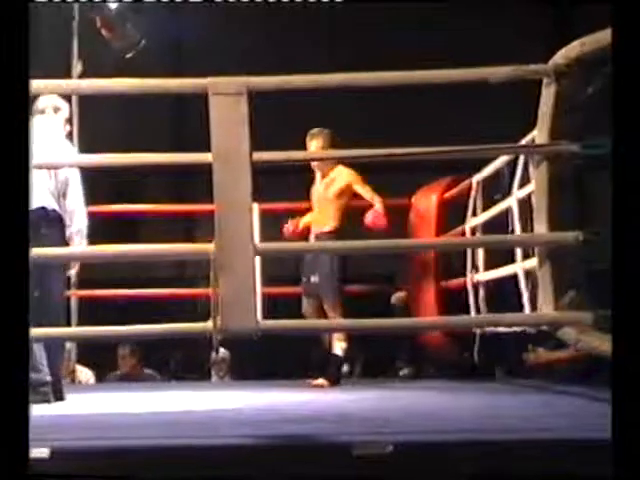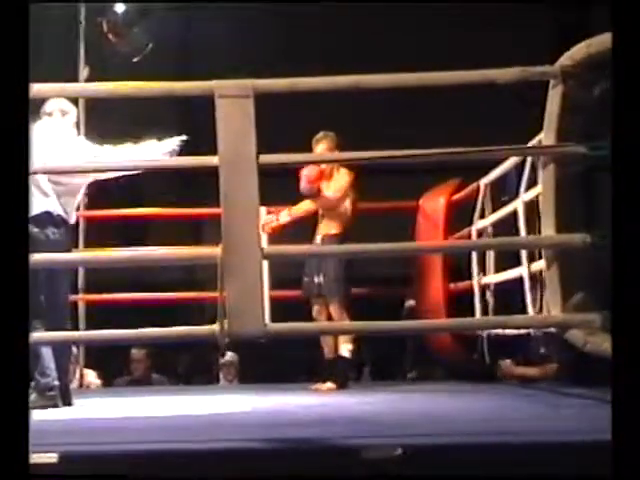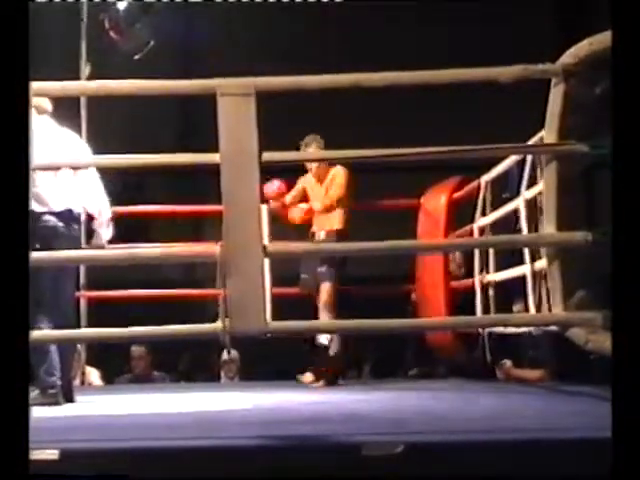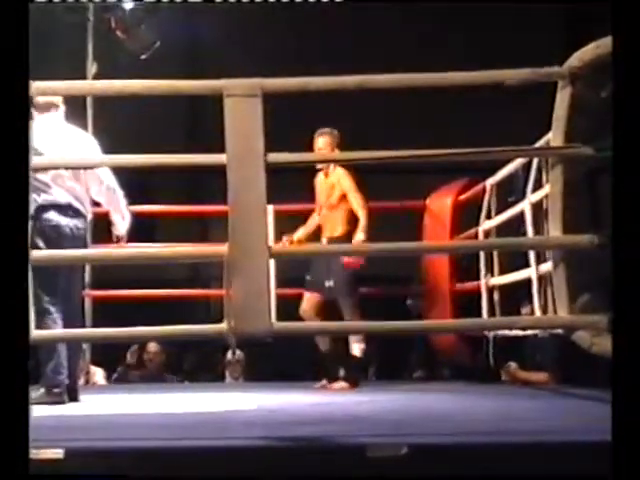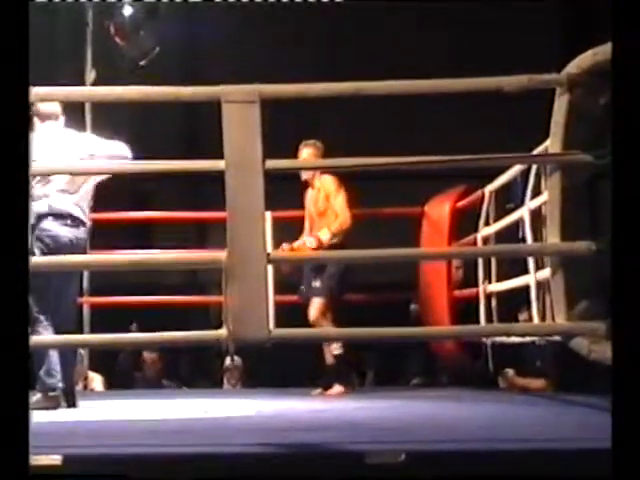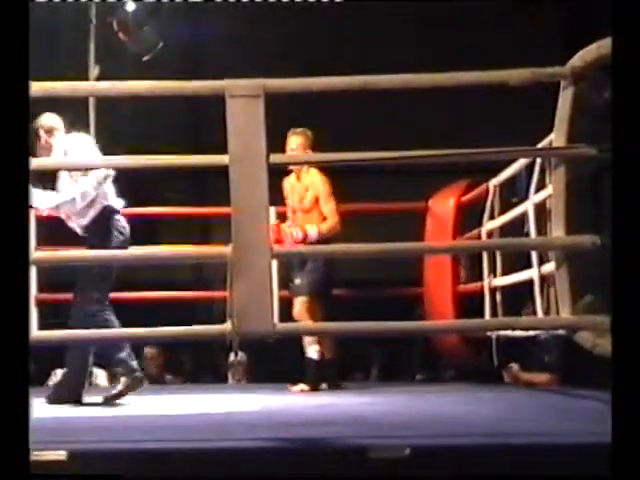
dt=0.7s
person 1, frame 1
right shoulder: (58, 144)
right elbow: (72, 198)
right wrist: (77, 240)
left hip: (38, 226)
right hip: (47, 226)
left knee: (34, 307)
right knee: (50, 308)
left ankle: (40, 382)
right ankle: (51, 382)
person 1, frame 2
left shoulder: (34, 141)
right shoulder: (65, 143)
right elbow: (113, 158)
right wrist: (160, 149)
left hip: (35, 228)
right hip: (51, 229)
left knee: (37, 311)
right knee: (56, 311)
left ankle: (47, 386)
right ankle: (59, 387)
person 1, frame 3
left shoulder: (33, 135)
right shoulder: (72, 140)
right elbow: (93, 188)
right wrist: (102, 228)
left hip: (39, 223)
right hip: (70, 226)
left knee: (41, 308)
right knee: (63, 307)
left ankle: (49, 385)
right ankle: (64, 384)
person 1, frame 4
left shoulder: (33, 134)
right shoulder: (82, 138)
right elbow: (104, 182)
right wrist: (120, 219)
left hip: (46, 220)
right hip: (76, 223)
left knee: (49, 304)
right knee: (71, 305)
left ankle: (54, 383)
right ankle: (70, 382)
person 1, frame 5
left shoulder: (34, 141)
right shoulder: (81, 141)
right elbow: (122, 154)
right wrist: (92, 175)
left hip: (45, 229)
right hip: (76, 231)
left knee: (40, 313)
right knee: (65, 312)
left ankle: (49, 389)
right ankle: (66, 390)
person 1, frame 6
left shoulder: (76, 143)
right shoulder: (64, 159)
left elbow: (102, 173)
right elbow: (60, 199)
left wrist: (69, 201)
right wrist: (33, 195)
left hip: (105, 228)
right hip: (99, 231)
left knee: (93, 303)
right knee: (83, 308)
left ankle: (128, 369)
right ankle: (70, 386)
person 2, frame 1
left shoulder: (343, 175)
right shoulder: (316, 179)
left elbow: (369, 195)
left wrist: (377, 207)
right wrist: (299, 223)
left hip: (329, 243)
right hip: (312, 244)
left knee: (331, 308)
right knee: (308, 309)
left ankle: (333, 371)
right ankle: (334, 355)
person 2, frame 2
left shoulder: (345, 176)
right shoulder: (321, 177)
left elbow: (323, 201)
right elbow: (313, 201)
left wrist: (293, 207)
left hip: (335, 244)
right hip: (317, 245)
left knee: (337, 311)
right knee: (319, 313)
left ankle: (341, 375)
right ankle: (330, 371)
person 2, frame 3
left shoulder: (340, 173)
right shoulder: (306, 179)
left elbow: (335, 200)
right elbow: (286, 204)
left wrist: (316, 205)
right wrist: (277, 198)
left hip: (335, 240)
right hip: (315, 242)
left knee: (326, 298)
right knee: (323, 304)
left ankle: (320, 362)
right ankle: (332, 369)
person 2, frame 4
left shoulder: (344, 178)
right shoulder: (319, 179)
left elbow: (362, 212)
left wrist: (360, 237)
right wrist: (297, 236)
right hip: (323, 248)
left knee: (350, 312)
right knee: (307, 310)
left ankle: (352, 374)
right ankle: (332, 368)
person 2, frame 5
left shoulder: (330, 183)
right shoulder: (308, 193)
left elbow: (345, 219)
left wrist: (321, 238)
right wrist: (293, 247)
right hip: (314, 259)
left knee: (316, 315)
right knee: (323, 319)
left ankle: (343, 374)
right ankle: (332, 378)
person 2, frame 6
left shoulder: (318, 181)
right shoulder: (287, 183)
left elbow: (335, 223)
left wrist: (307, 233)
right wrist: (282, 231)
left hip: (316, 253)
right hip: (299, 254)
left knee: (300, 311)
right knee: (315, 316)
left ankle: (313, 377)
right ankle: (330, 375)
